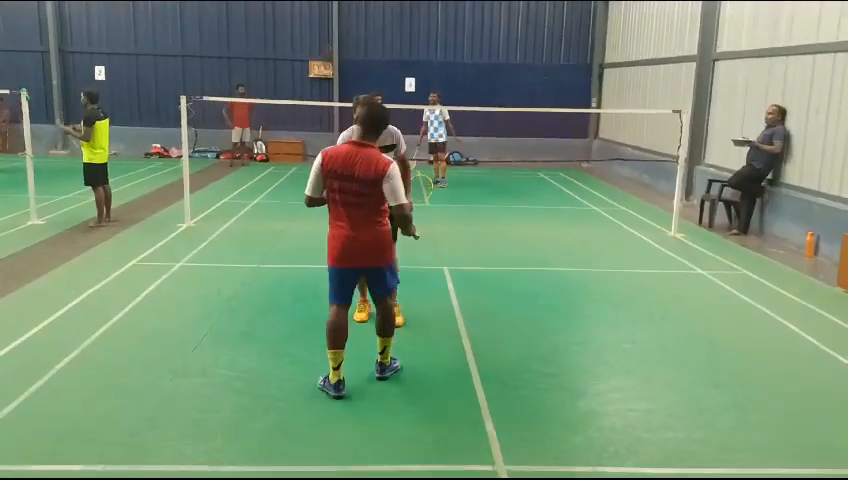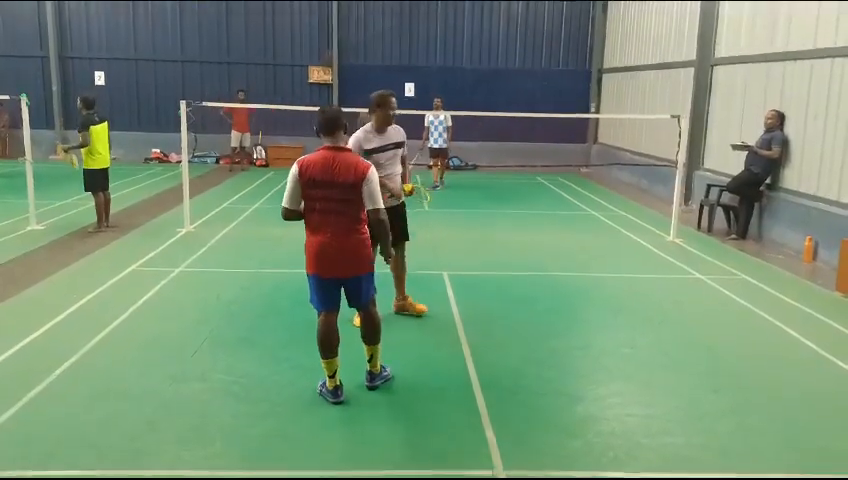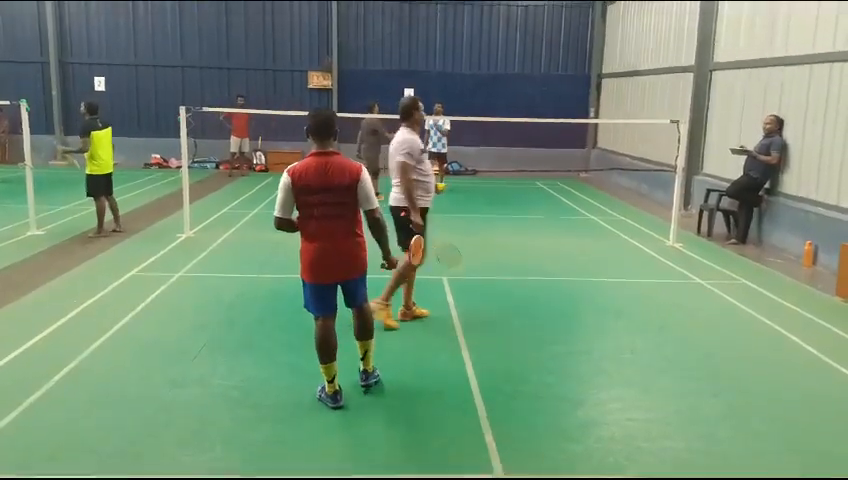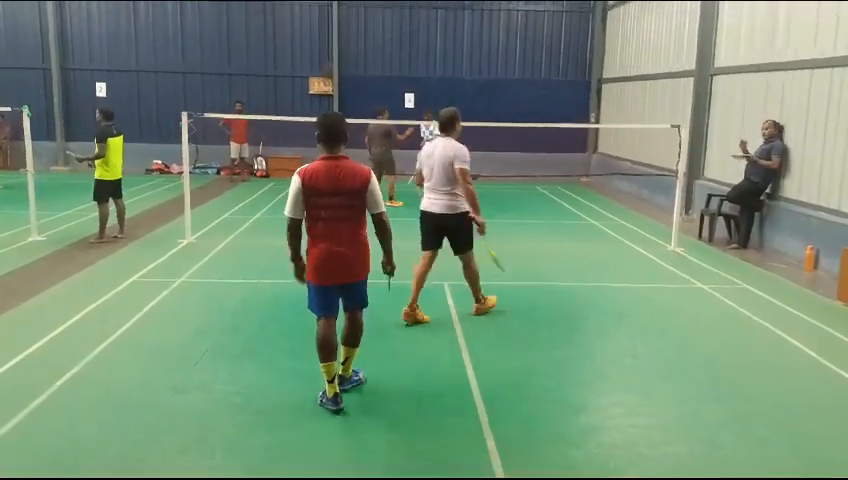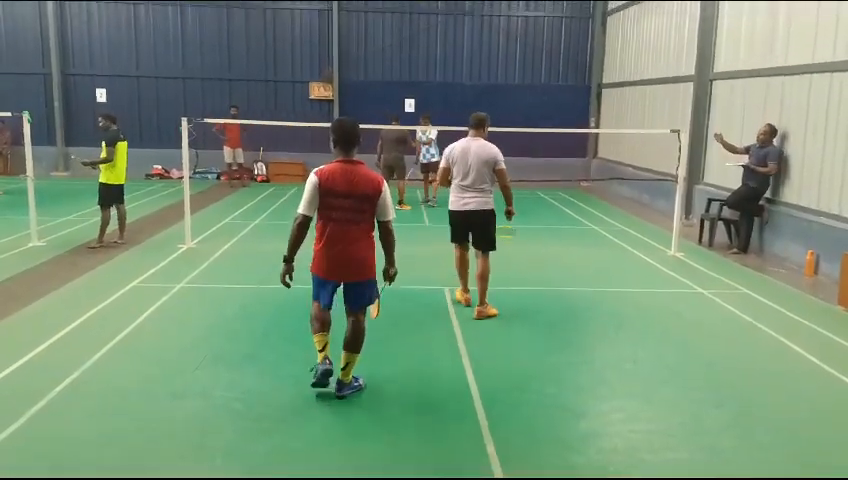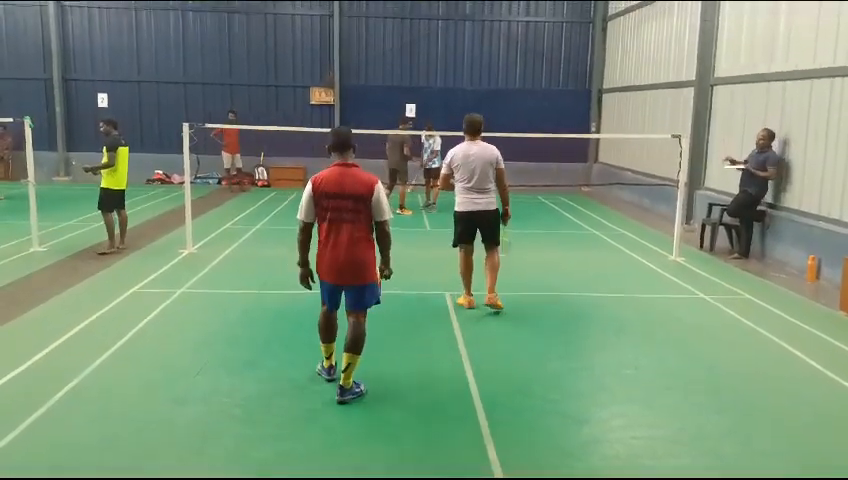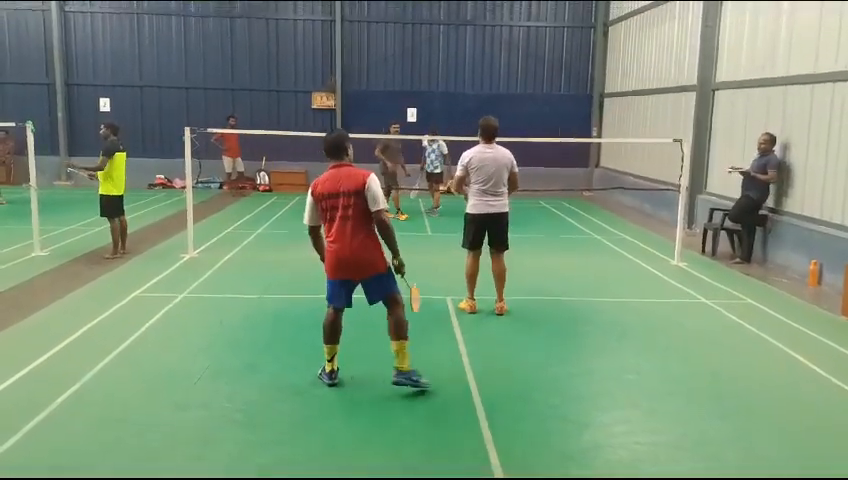
dt=0.4s
person 1, frame 1
left shoulder: (327, 156)
right shoulder: (385, 165)
left elbow: (310, 199)
right elbow: (401, 212)
right wrist: (408, 229)
left hip: (341, 245)
right hip: (377, 246)
left knee: (338, 307)
right knee: (384, 301)
left ankle: (335, 378)
right ankle: (384, 362)
person 1, frame 2
left shoulder: (302, 165)
right shoulder: (363, 168)
left elbow: (288, 213)
right elbow: (378, 217)
right wrist: (386, 248)
left hip: (320, 254)
right hip: (356, 253)
left knee: (327, 315)
right knee: (368, 308)
left ankle: (332, 384)
right ankle: (374, 371)
person 1, frame 3
left shoulder: (293, 173)
right shoulder: (355, 170)
left elbow: (280, 222)
right elbow: (374, 217)
right wrist: (387, 252)
left hip: (316, 259)
right hip: (352, 256)
left knee: (324, 319)
right knee: (361, 308)
left ankle: (331, 388)
right ankle: (367, 370)
person 1, frame 4
left shoulder: (304, 175)
right shoulder: (364, 175)
left elbow: (293, 224)
right elbow: (381, 221)
left wrist: (297, 259)
right wrist: (388, 256)
left hip: (321, 260)
right hip: (356, 260)
left knee: (326, 321)
right knee: (354, 314)
left ankle: (332, 392)
right ankle: (346, 374)
person 1, frame 5
left shoulder: (319, 176)
right shoulder: (376, 181)
left elbow: (302, 222)
right elbow: (386, 228)
left wrist: (289, 260)
right wrist: (390, 263)
left hip: (326, 260)
right hip: (361, 263)
left knee: (320, 307)
right knee: (356, 317)
left ankle: (323, 359)
right ankle: (345, 379)
person 1, frame 6
left shoulder: (316, 182)
right shoulder: (372, 183)
left elbow: (304, 228)
right elbow: (383, 229)
left wrist: (303, 264)
right wrist: (385, 261)
left hip: (328, 262)
right hip: (361, 263)
left knee: (328, 310)
right knee: (357, 318)
left ankle: (328, 366)
right ankle: (346, 384)
person 1, frame 7
left shoulder: (316, 186)
right shoulder: (365, 178)
left elbow: (313, 230)
right elbow: (381, 220)
left wrist: (325, 258)
right wrist: (396, 255)
left hip: (336, 260)
right hip: (369, 258)
left knee: (334, 311)
right knee: (395, 305)
left ankle: (330, 369)
right ankle: (403, 369)
person 2, frame 1
left shoulder: (392, 134)
right shoulder: (346, 139)
left elbow: (404, 164)
left wrist: (406, 195)
left ankle: (391, 304)
right ankle: (363, 302)
person 2, frame 2
left shoulder: (399, 132)
right shoulder: (359, 139)
left wrist: (405, 184)
right wrist: (384, 187)
left hip: (396, 203)
left knee: (399, 251)
left ankle: (402, 300)
person 2, frame 3
left shoulder: (409, 137)
right shoulder: (408, 140)
right elbow: (404, 179)
left wrist: (431, 185)
right wrist: (414, 212)
left hip: (412, 206)
right hip: (409, 207)
left ankle: (408, 307)
right ankle: (382, 302)
person 2, frame 4
left shoulder: (426, 148)
right shoulder: (458, 150)
left elbow: (420, 180)
right elbow: (466, 185)
right wrist: (477, 214)
left hip: (428, 210)
right hip: (454, 212)
left knee: (427, 258)
right knee: (467, 257)
left ankle: (411, 308)
right ankle: (480, 301)
person 2, frame 5
left shoulder: (452, 148)
right shoulder: (492, 150)
left elbow: (441, 180)
right elbow: (504, 183)
right wrist: (510, 206)
left hip: (456, 207)
right hip: (483, 209)
left knee: (461, 249)
right knee: (483, 255)
left ankle: (464, 292)
right ankle: (482, 306)
person 2, frame 6
left shoulder: (453, 153)
right shoulder: (493, 151)
left elbow: (443, 184)
right elbow: (502, 184)
right wrist: (506, 207)
left hip: (463, 209)
right hip: (488, 208)
left knee: (465, 252)
right knee: (492, 251)
left ankle: (468, 296)
right ankle: (491, 294)
person 2, frame 7
left shoulder: (469, 155)
right shoulder: (507, 155)
left elbow: (456, 186)
right elbow: (514, 185)
left hip: (475, 211)
right hip: (500, 212)
left knee: (473, 255)
right knee: (498, 256)
left ankle: (470, 301)
right ankle: (500, 302)
person 3, frame 1
left shoulder: (89, 115)
right shoulder: (102, 113)
left elbow: (86, 138)
left wrist: (71, 132)
right wrist: (82, 128)
left hip: (92, 158)
right hip: (102, 155)
left knee: (97, 187)
right knee: (105, 185)
left ankle: (100, 219)
right ankle: (108, 215)
person 3, frame 2
left shoulder: (84, 121)
right shoulder: (102, 118)
left elbow: (85, 143)
left wrist: (69, 147)
left hip: (92, 163)
right hip: (104, 161)
left knee: (97, 193)
right knee: (105, 191)
left ankle: (100, 225)
right ankle: (107, 221)
person 3, frame 3
left shoulder: (86, 126)
right shoulder: (106, 124)
left elbow: (85, 148)
left wrist: (68, 150)
left hip: (95, 169)
right hip: (107, 166)
left knee: (99, 198)
right knee: (109, 196)
left ankle: (100, 230)
right ankle: (118, 224)
person 3, frame 4
left shoulder: (101, 132)
right shoulder: (118, 131)
left elbow: (101, 154)
left wrist: (85, 159)
left hip: (104, 174)
right hip: (117, 172)
left knee: (103, 203)
right knee: (118, 200)
left ankle: (101, 235)
right ankle: (121, 231)
person 3, frame 5
left shoulder: (110, 136)
right shoulder: (121, 135)
left elbow: (109, 158)
left wrist: (91, 162)
right wrist: (99, 164)
left hip: (109, 178)
right hip: (119, 177)
left knee: (105, 208)
right knee: (120, 205)
left ankle: (100, 239)
right ankle: (121, 236)
person 3, frame 6
left shoulder: (111, 141)
right shoulder: (122, 141)
left elbow: (111, 163)
left wrist: (92, 168)
right wrist: (100, 170)
left hip: (110, 183)
right hip: (120, 183)
left knee: (106, 212)
right knee: (121, 210)
left ankle: (111, 244)
right ankle: (122, 242)
person 3, frame 7
left shoulder: (108, 146)
right shoulder: (120, 146)
left elbow: (101, 166)
left wrist: (80, 167)
right wrist: (97, 175)
left hip: (109, 189)
right hip: (118, 188)
left knee: (113, 219)
right knee: (120, 217)
left ankle: (115, 251)
right ankle: (123, 247)
person 4, frame 1
left shoulder: (779, 130)
right shoulder: (768, 128)
left elbow: (777, 149)
left wrist: (757, 145)
right wrist: (751, 143)
left hip: (759, 167)
right hip: (754, 165)
left knee: (733, 181)
right knee: (747, 197)
left ankle: (758, 190)
right ankle: (742, 228)
person 4, frame 2
left shoulder: (778, 135)
right shoulder: (767, 133)
left elbow: (775, 154)
left wrist: (756, 150)
right wrist: (749, 147)
left hip: (758, 172)
right hip: (752, 170)
left knee: (731, 186)
right knee: (746, 201)
left ankle: (757, 195)
right ankle: (740, 233)
person 4, frame 3
left shoulder: (777, 141)
right shoulder: (765, 138)
left elbow: (774, 160)
left wrist: (755, 155)
right wrist: (748, 151)
left hip: (756, 177)
right hip: (751, 175)
left knee: (731, 191)
right knee: (745, 206)
left ankle: (757, 200)
right ankle: (740, 237)
person 4, frame 4
left shoulder: (778, 145)
right shoulder: (765, 144)
left elbow: (774, 164)
right elbow: (755, 160)
left wrist: (756, 160)
right wrist: (745, 151)
left hip: (757, 181)
right hip: (752, 180)
left knee: (732, 196)
right knee: (746, 210)
left ankle: (759, 205)
right ankle: (741, 242)
person 4, frame 5
left shoulder: (773, 151)
right shoulder: (755, 147)
left elbow: (772, 170)
right elbow: (735, 150)
left wrist: (753, 167)
right wrist: (722, 141)
left hip: (756, 186)
right hip: (749, 185)
left knee: (731, 201)
right knee: (746, 216)
left ankle: (759, 210)
right ankle: (741, 247)
person 4, frame 6
left shoulder: (771, 156)
right shoulder: (754, 153)
left elbow: (772, 175)
right elbow: (743, 166)
left wrist: (752, 171)
right wrist: (733, 161)
left hip: (754, 191)
right hip: (746, 190)
left knee: (732, 210)
right knee: (745, 221)
left ankle: (761, 215)
right ankle: (743, 252)
person 4, frame 7
left shoulder: (772, 159)
right shoulder: (759, 157)
left elbow: (772, 178)
left wrist: (753, 174)
right wrist: (741, 170)
left hip: (755, 196)
right hip: (748, 194)
left knee: (733, 215)
right knee: (747, 226)
left ankle: (763, 220)
right ankle: (744, 257)
